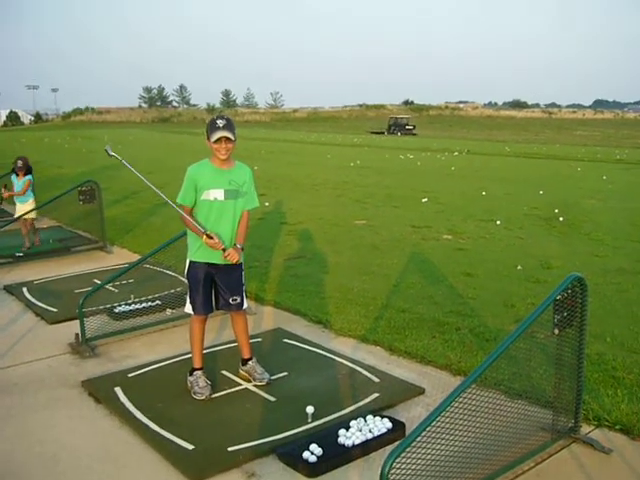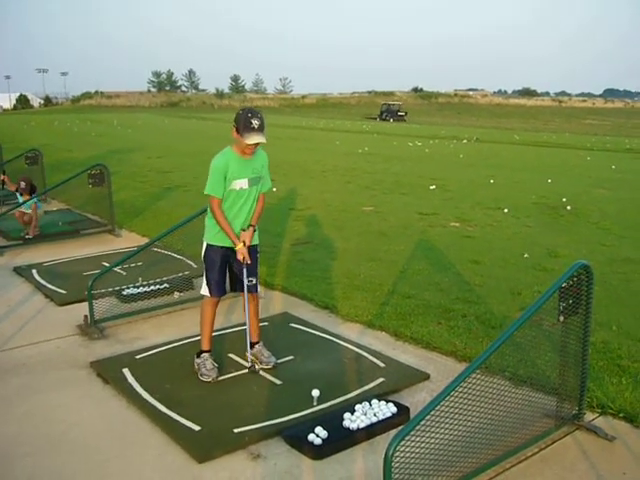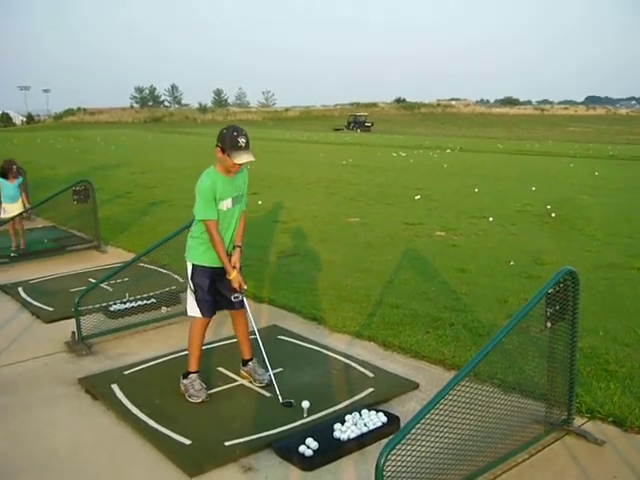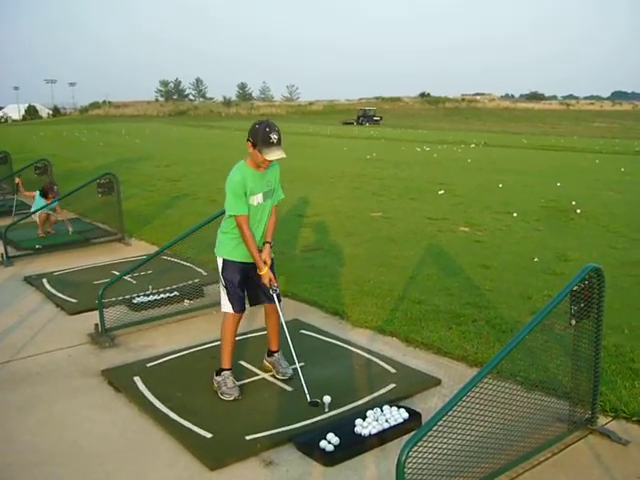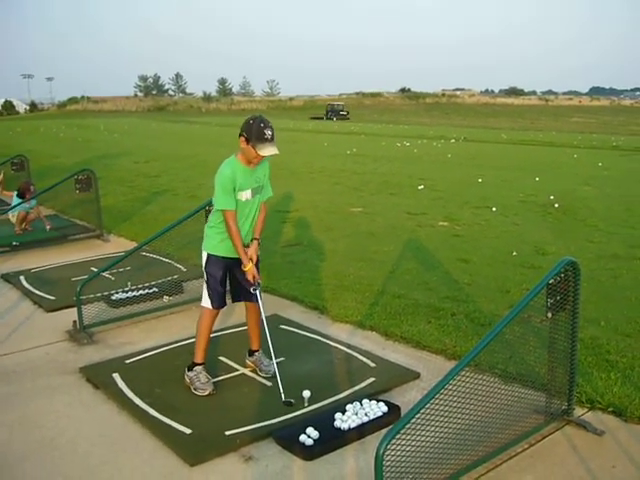
dt=1s
person 1, frame 1
left shoulder: (244, 172)
right shoulder: (196, 172)
left elbow: (245, 214)
right elbow: (184, 213)
left wrist: (238, 247)
right wrist: (204, 236)
left hip: (231, 257)
right hip: (200, 256)
left knee: (238, 309)
right knee: (199, 313)
left ankle: (247, 362)
right ankle: (197, 372)
person 1, frame 2
left shoulder: (262, 158)
right shoulder: (221, 162)
right elbow: (215, 207)
left wrist: (250, 229)
right wrist: (235, 241)
left hip: (248, 239)
right hip: (218, 240)
left knee: (251, 292)
right knee: (213, 295)
left ankle: (255, 345)
right ankle: (203, 354)
person 1, frame 3
left shoulder: (242, 174)
right shoulder: (207, 183)
right elbow: (213, 231)
left wrist: (237, 251)
right wrist: (230, 272)
left hip: (228, 255)
right hip: (204, 258)
left knee: (239, 309)
right knee: (203, 315)
left ankle: (248, 363)
right ankle: (191, 375)
person 1, frame 4
left shoulder: (274, 169)
right shoulder: (237, 178)
right elbow: (243, 227)
left wrist: (268, 247)
right wrist: (260, 265)
left hip: (261, 251)
right hip: (234, 254)
left knee: (271, 302)
right knee: (234, 311)
left ankle: (273, 354)
right ankle: (224, 373)
person 1, frame 5
left shoulder: (263, 165)
right shoulder: (227, 173)
right elbow: (230, 222)
left wrist: (255, 243)
right wrist: (245, 262)
left hip: (247, 247)
right hip: (219, 249)
left knee: (253, 300)
right knee: (212, 306)
left ankle: (254, 354)
right ankle: (196, 368)
